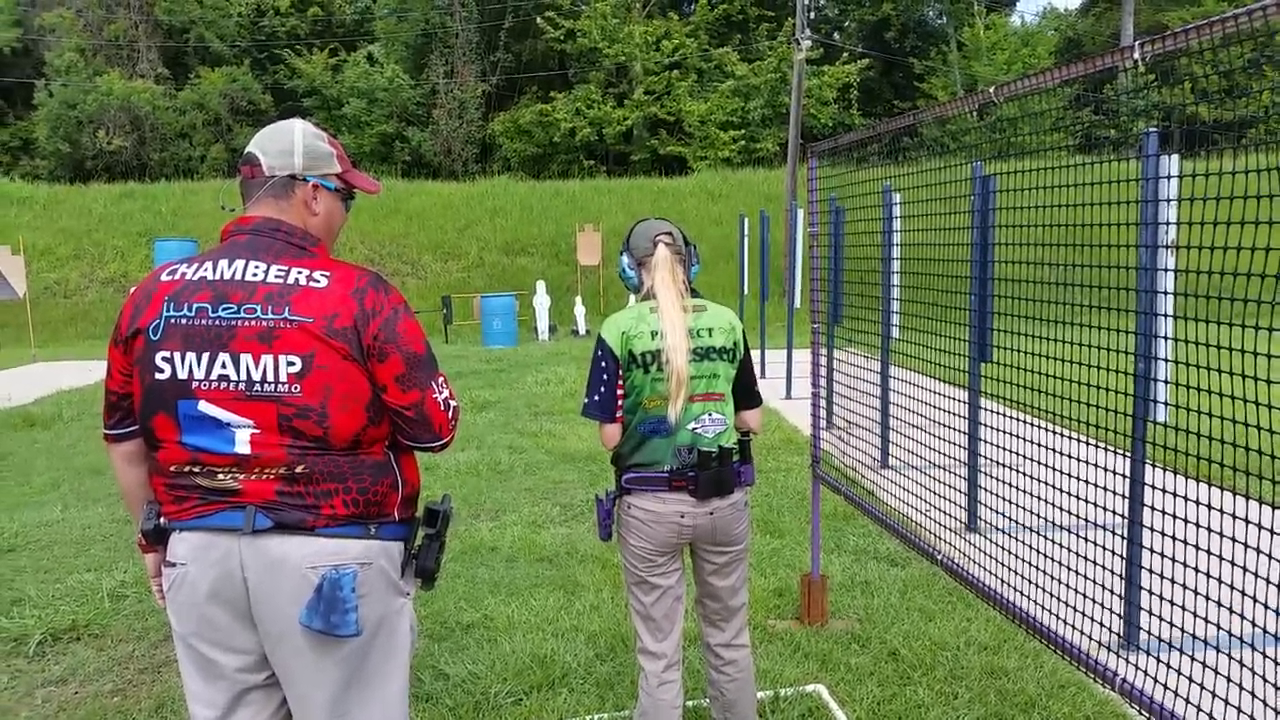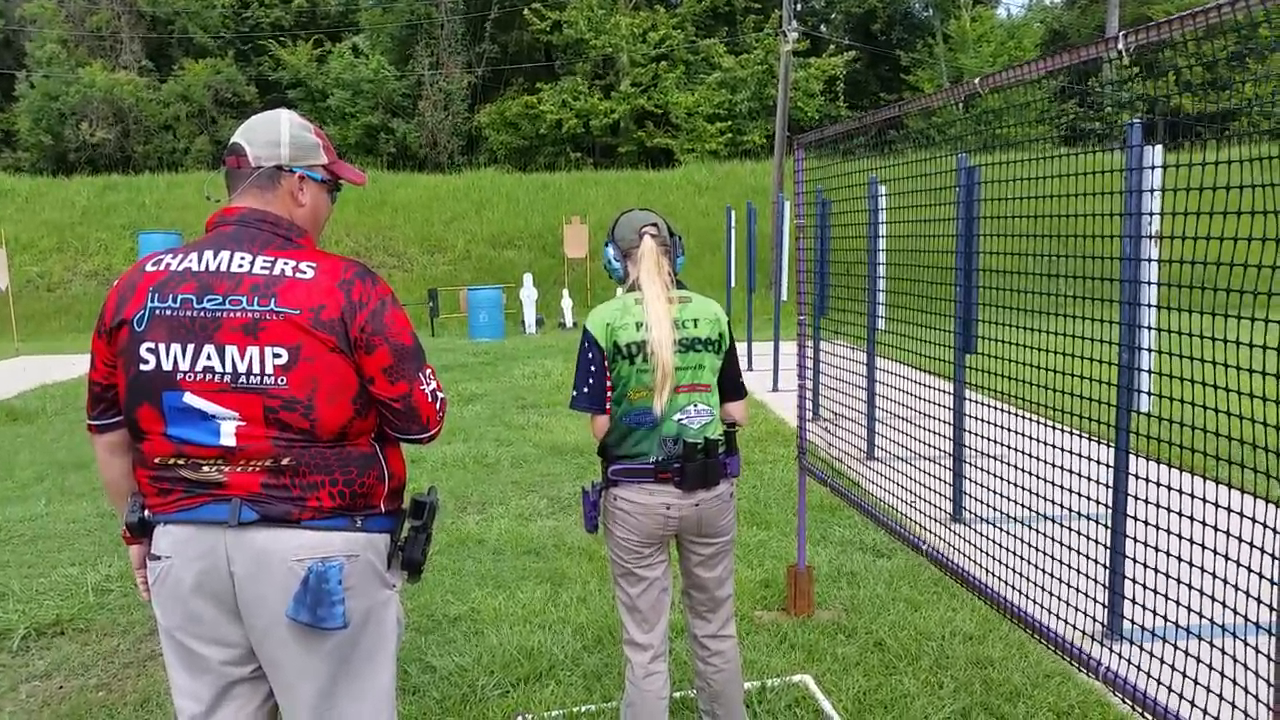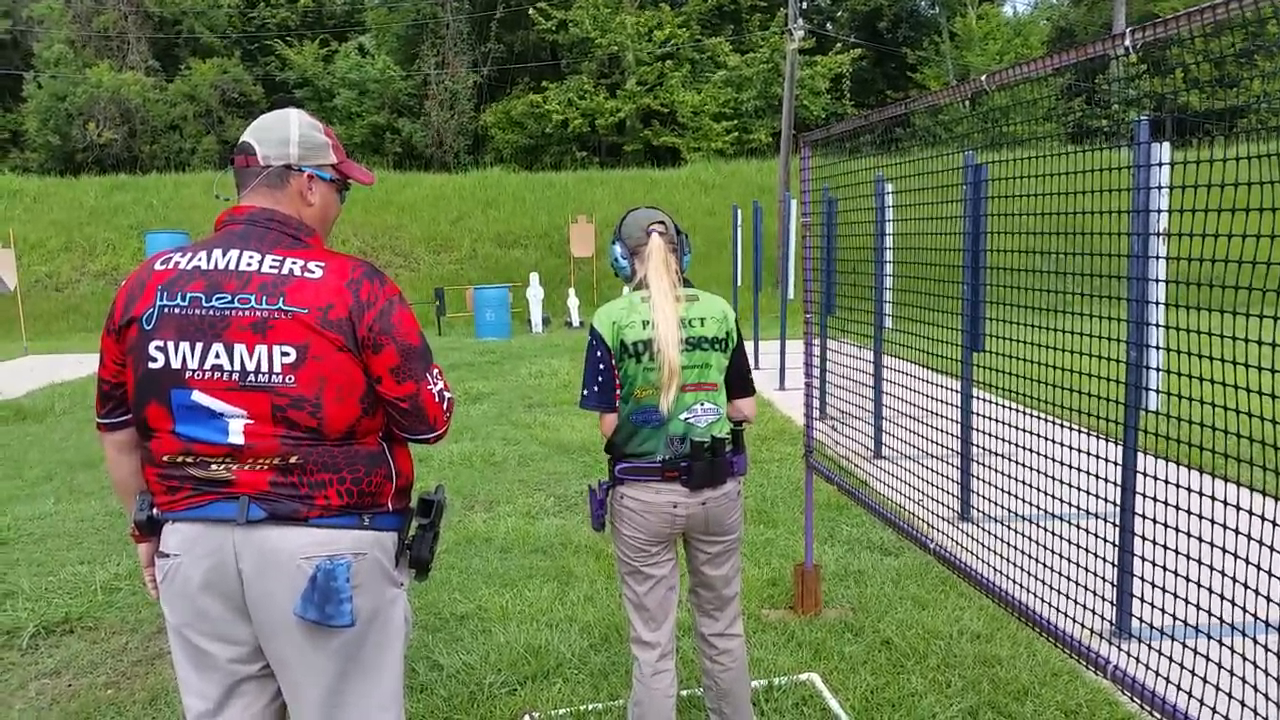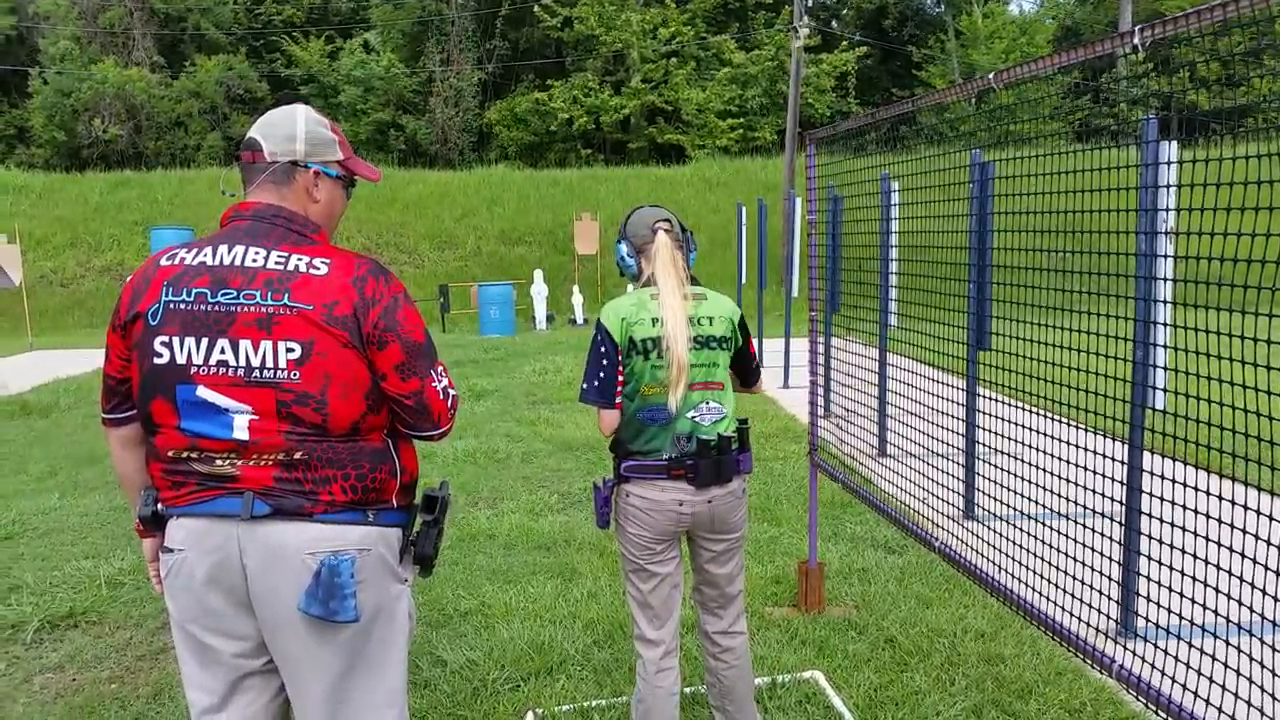
dt=0.4s
person 1, frame 1
left shoulder: (151, 296)
right shoulder: (359, 295)
left elbow: (125, 442)
right elbow: (435, 430)
left wrist: (155, 538)
left hip: (199, 553)
right hip: (329, 557)
person 1, frame 2
left shoulder: (136, 286)
right shoulder: (346, 286)
left elbow: (109, 433)
right elbow: (423, 421)
left wrist: (139, 530)
left hip: (185, 545)
right hip: (318, 549)
person 1, frame 3
left shoulder: (145, 285)
right shoulder: (354, 286)
left elbow: (118, 432)
right elbow: (430, 420)
left wrist: (148, 529)
left hip: (192, 543)
right hip: (325, 547)
person 1, frame 4
left shoulder: (151, 280)
right shoulder: (359, 283)
left elbow: (123, 426)
right elbow: (434, 418)
left wrist: (152, 525)
left hip: (197, 539)
right hip: (329, 544)
person 2, frame 1
left shoulder: (620, 329)
right shoulder: (727, 322)
left elbow: (611, 436)
right elbow: (751, 421)
left hip: (652, 505)
right hip: (724, 498)
left knee: (659, 651)
right knee: (729, 637)
person 2, frame 2
left shoulder: (605, 320)
right shoulder: (712, 313)
left elbow: (601, 426)
right elbow: (736, 413)
left hip: (637, 495)
right hip: (710, 489)
left knee: (645, 642)
right knee: (715, 627)
person 2, frame 3
left shoulder: (612, 319)
right shoulder: (719, 311)
left elbow: (608, 425)
right elbow: (745, 408)
left hip: (644, 494)
right hip: (718, 488)
left knee: (652, 641)
right knee: (723, 626)
person 2, frame 4
left shoulder: (620, 314)
right shoulder: (724, 309)
left elbow: (609, 422)
right elbow: (752, 384)
left hip: (650, 492)
right hip: (722, 486)
left knee: (656, 638)
right knee: (726, 624)
